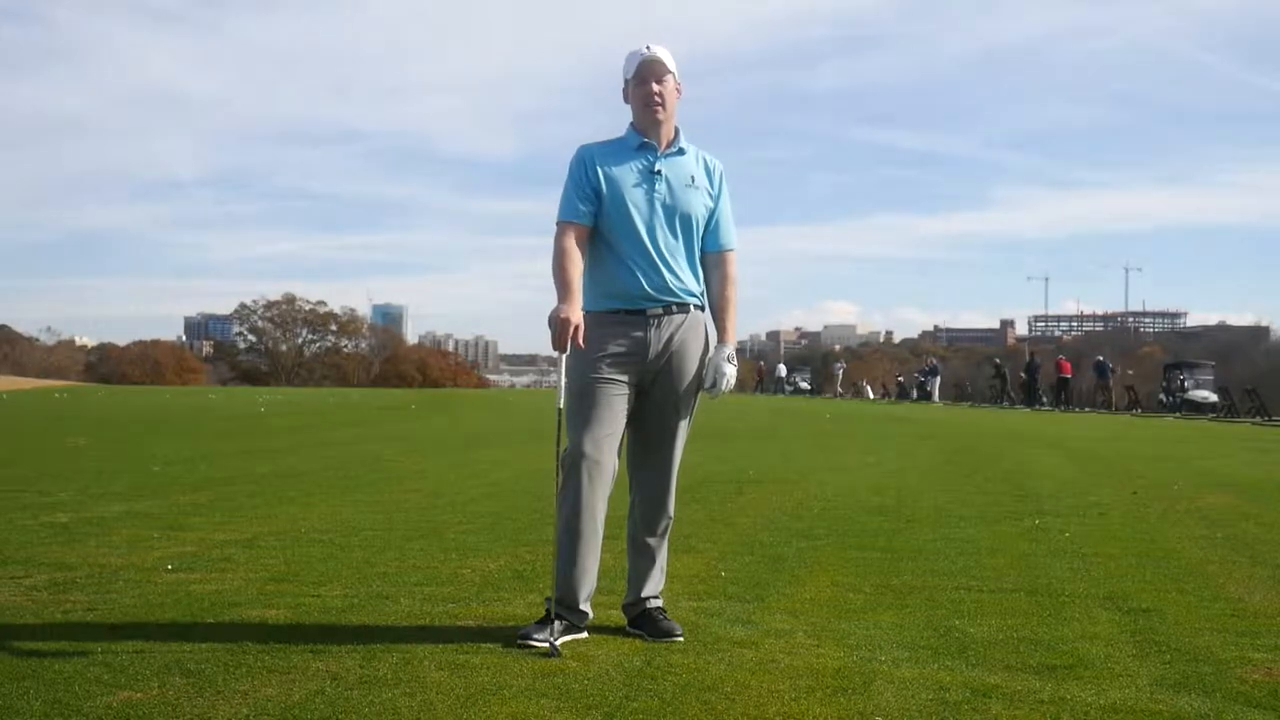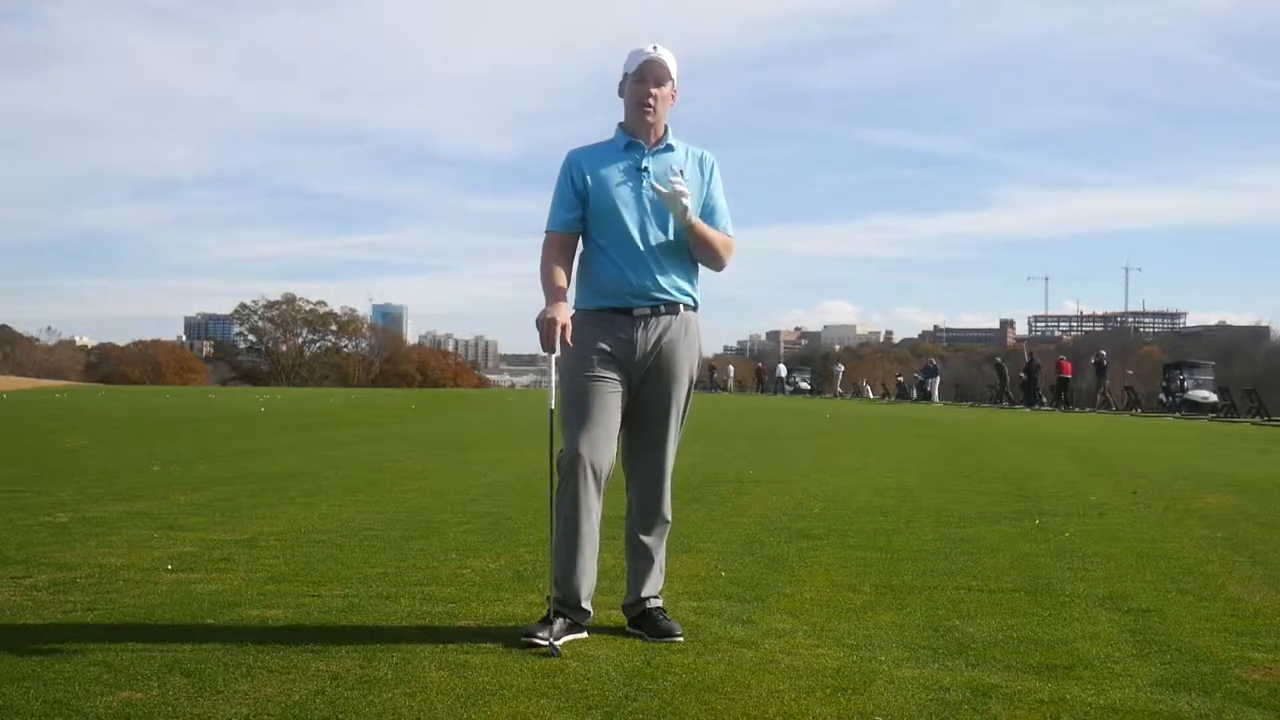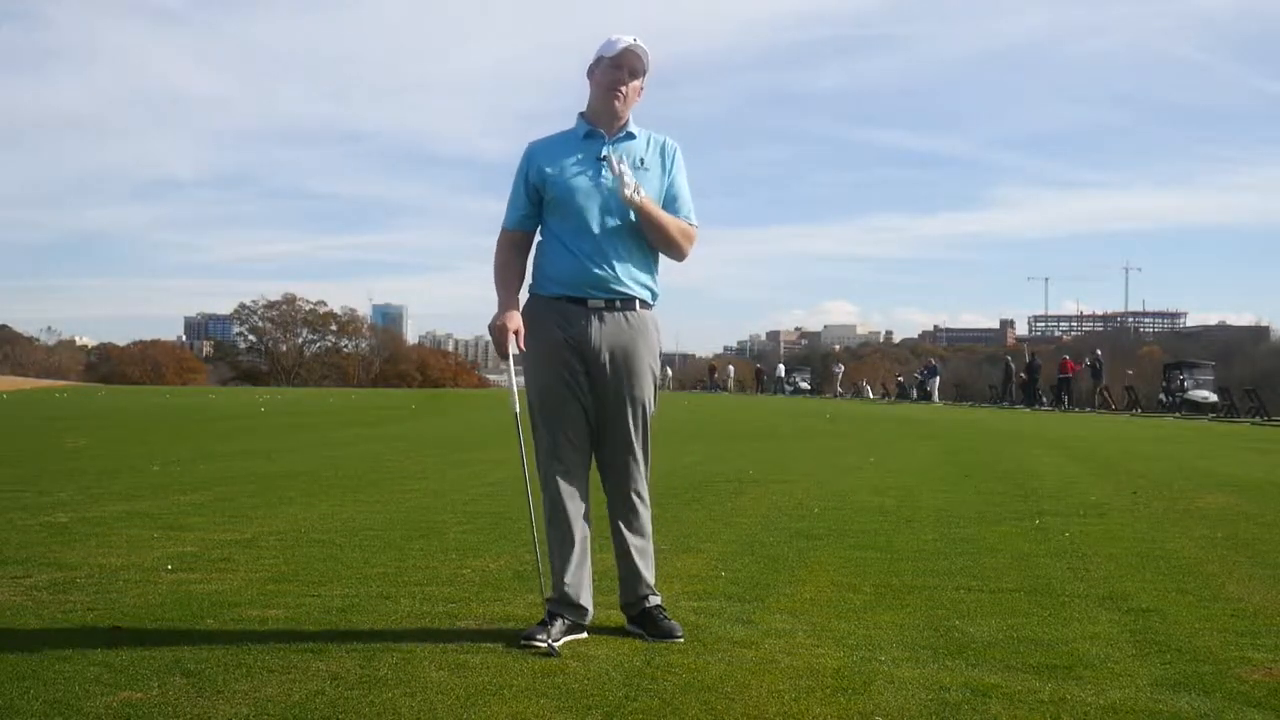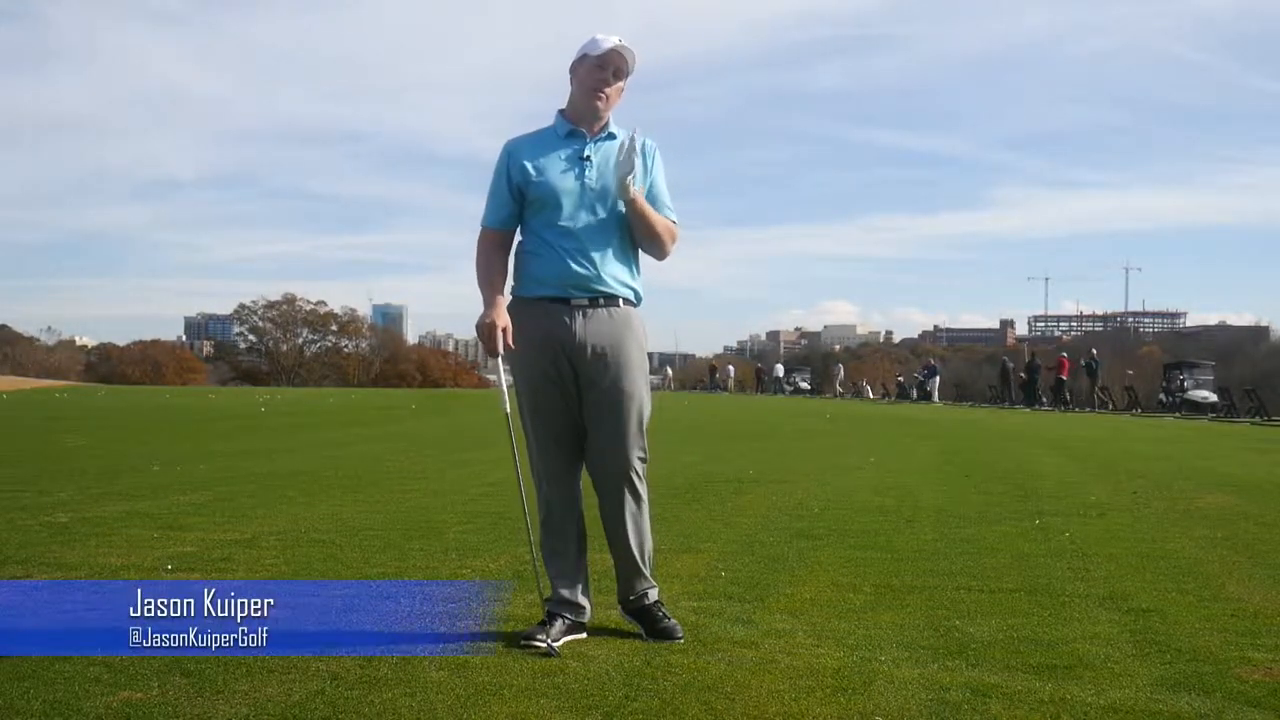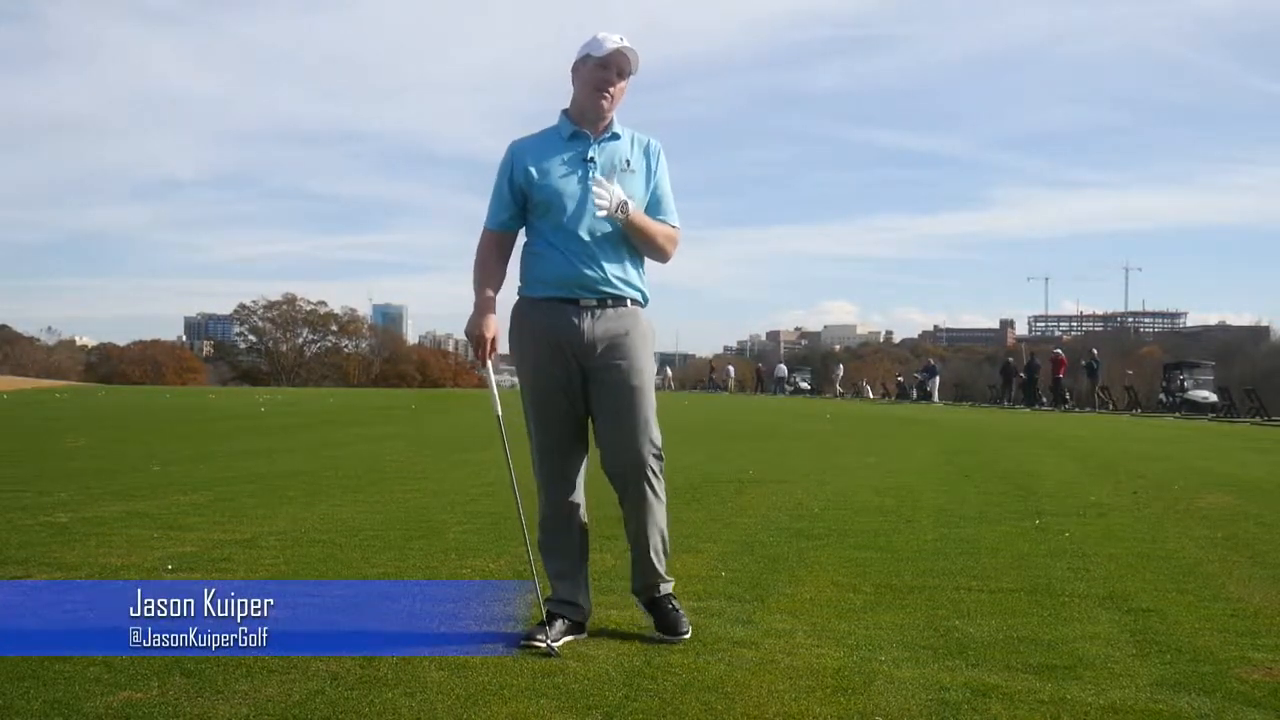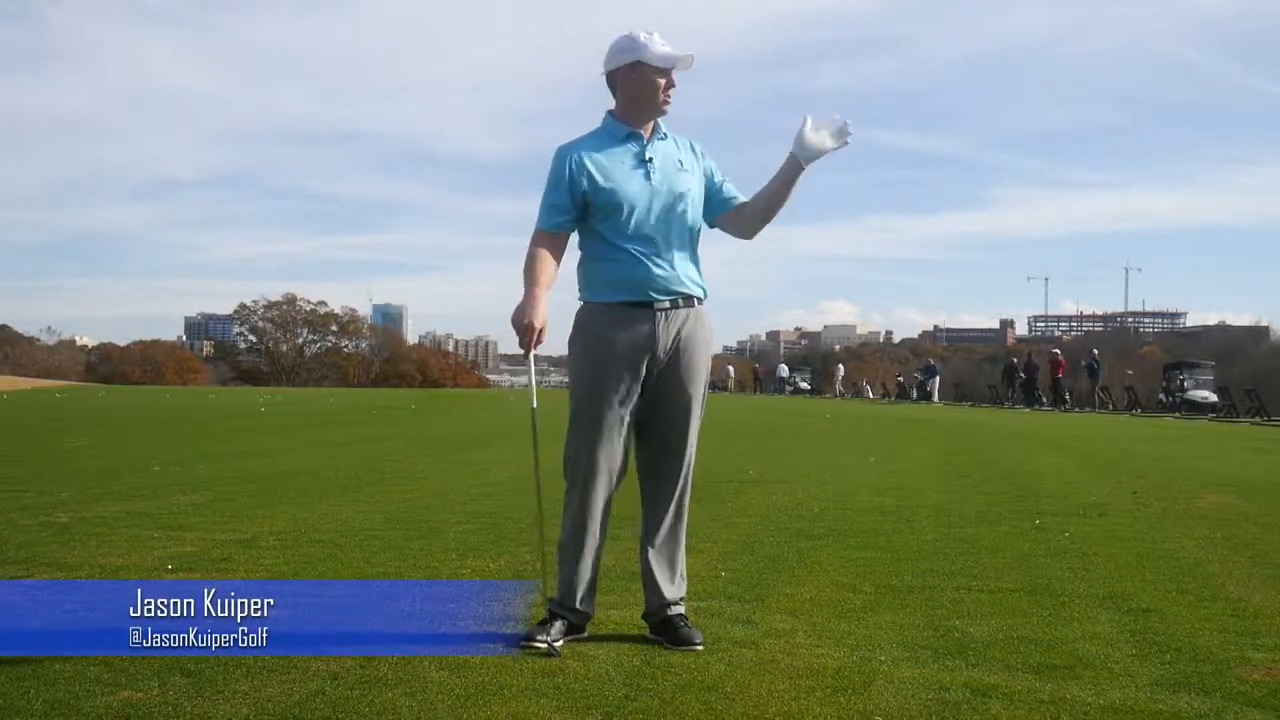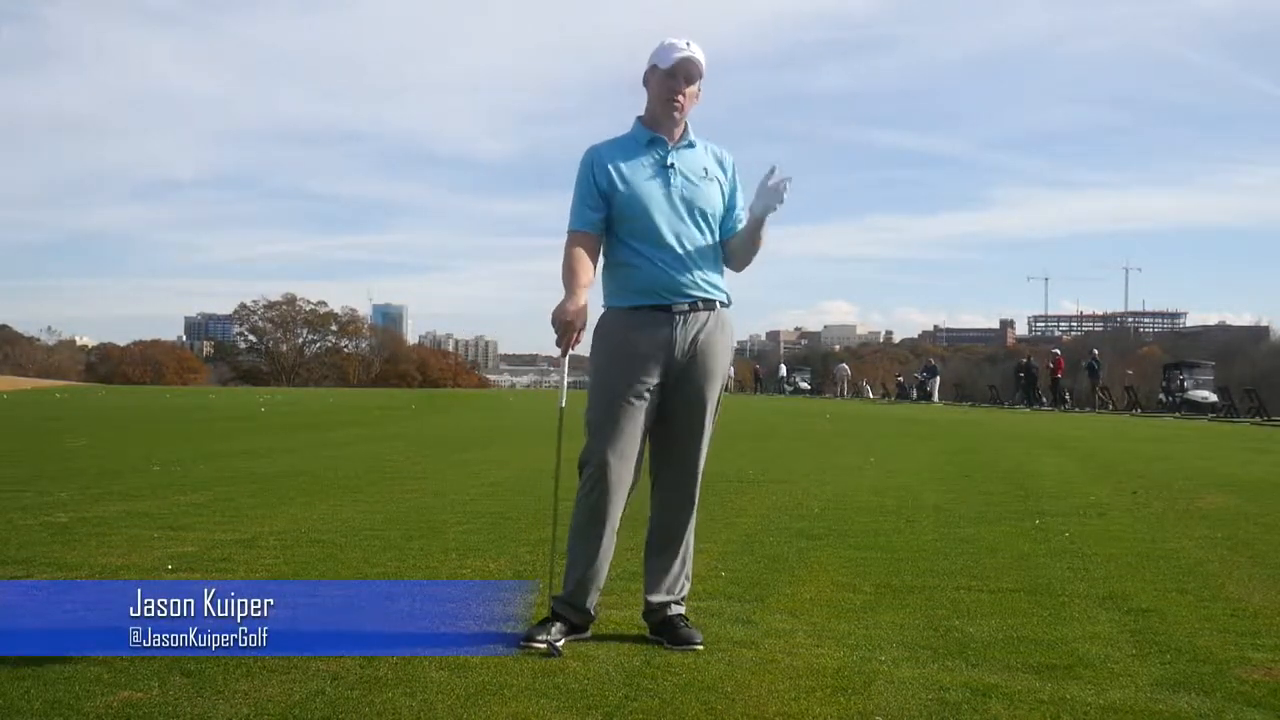
dt=0.7s
person 1, frame 1
left shoulder: (708, 170)
right shoulder: (592, 160)
left elbow: (721, 263)
right elbow: (570, 236)
left wrist: (725, 345)
right wrist: (569, 301)
left hip: (682, 331)
right hip: (608, 331)
left knee: (658, 476)
right knee: (587, 462)
left ankle: (645, 601)
right ankle: (569, 607)
person 1, frame 2
left shoulder: (700, 165)
right shoulder: (582, 162)
left elbow: (721, 257)
right elbow: (559, 243)
left wrist: (688, 217)
right wrist: (555, 299)
left hip: (671, 329)
right hip: (597, 329)
left knee: (653, 474)
right knee: (583, 460)
left ankle: (645, 601)
right ankle: (570, 606)
person 1, frame 3
left shoulder: (662, 154)
right shoulder: (542, 153)
left elbow: (683, 245)
right elbow: (514, 238)
left wrist: (637, 199)
right wrist: (507, 304)
left hip: (630, 322)
right hip: (554, 321)
left knee: (628, 469)
right knee: (563, 467)
left ankle: (641, 598)
right ankle: (568, 606)
person 1, frame 4
left shoulder: (642, 153)
right shoulder: (521, 152)
left elbow: (663, 245)
right elbow: (494, 238)
left wrist: (631, 196)
right wrist: (493, 302)
left hip: (614, 320)
right hip: (537, 320)
left knee: (622, 463)
right knee: (553, 468)
left ankle: (639, 593)
right ankle: (566, 605)
person 1, frame 5
left shoulder: (646, 152)
right shoulder: (525, 153)
left elbow: (667, 246)
right elbow: (496, 239)
left wrist: (625, 213)
right wrist: (485, 306)
left hip: (621, 320)
right hip: (544, 320)
left knee: (637, 460)
right knee: (557, 470)
left ankle: (654, 586)
right ankle: (568, 604)
person 1, frame 6
left shoulder: (689, 154)
right shoulder: (578, 158)
left elbow: (744, 221)
right elbow: (548, 240)
left wrist: (798, 161)
right wrist: (534, 297)
left hip: (685, 323)
right hip: (611, 325)
left knee: (670, 473)
right knee: (591, 468)
left ankle: (666, 603)
right ankle: (570, 606)
person 1, frame 7
left shoulder: (720, 162)
right shoulder: (603, 160)
left elbow: (736, 257)
right elbow: (584, 243)
left wrist: (760, 217)
right wrist: (575, 295)
left hip: (706, 327)
right hip: (632, 328)
left knee: (682, 477)
right knee: (606, 468)
left ankle: (667, 604)
right ankle: (574, 606)
